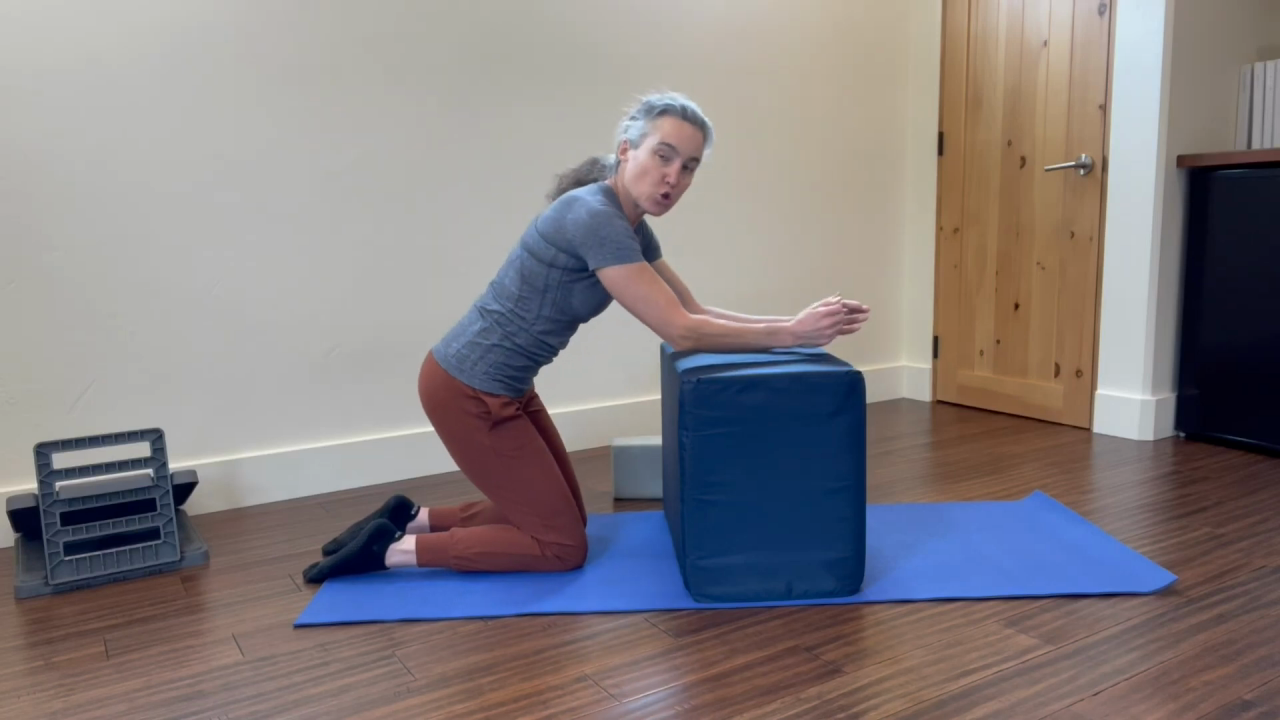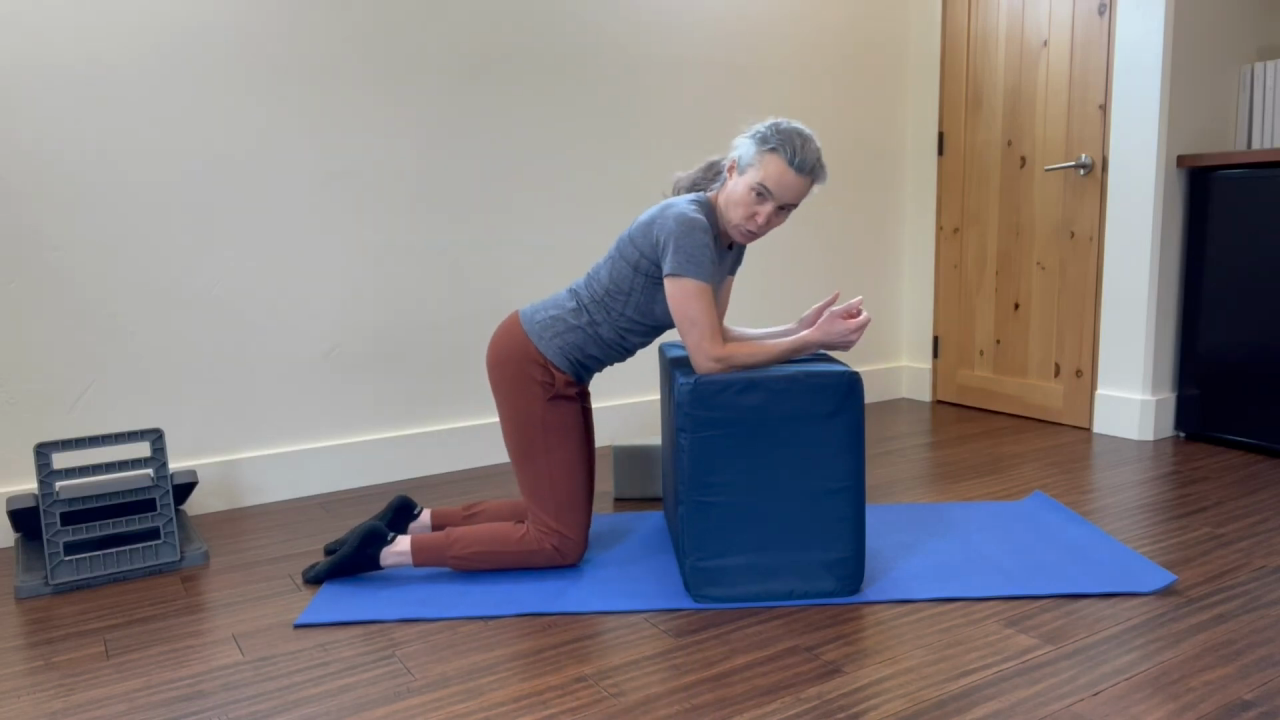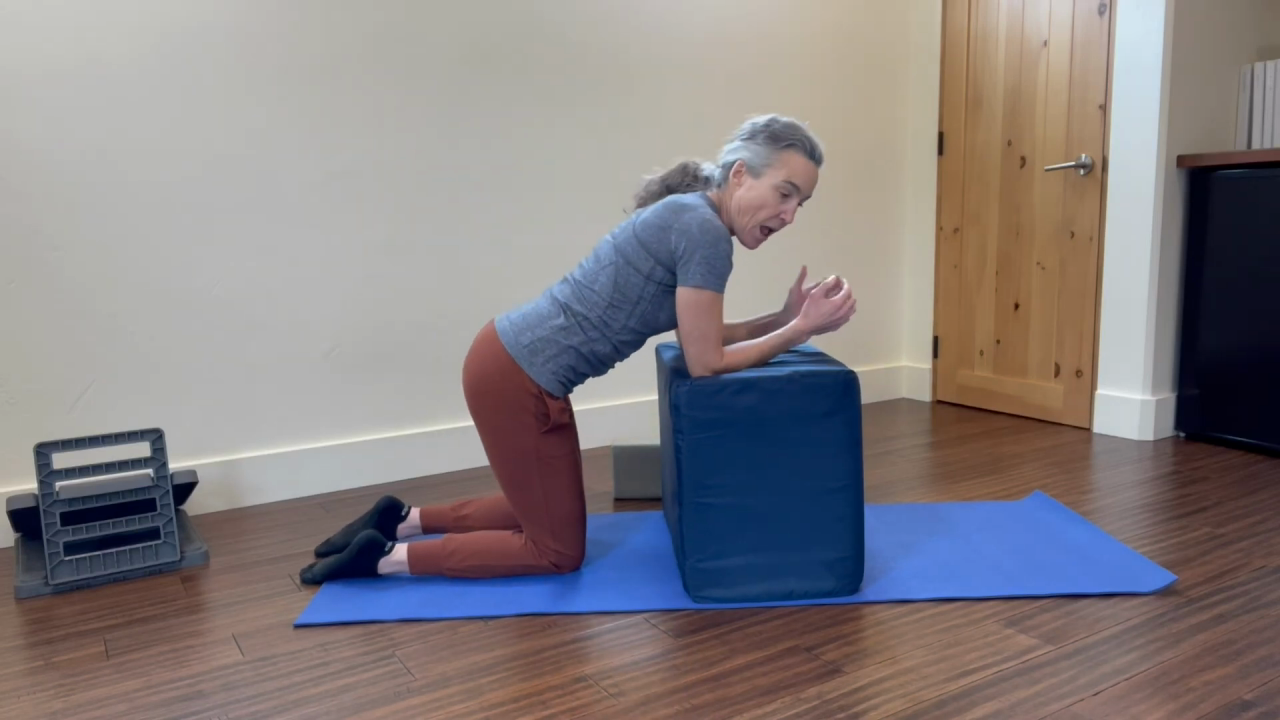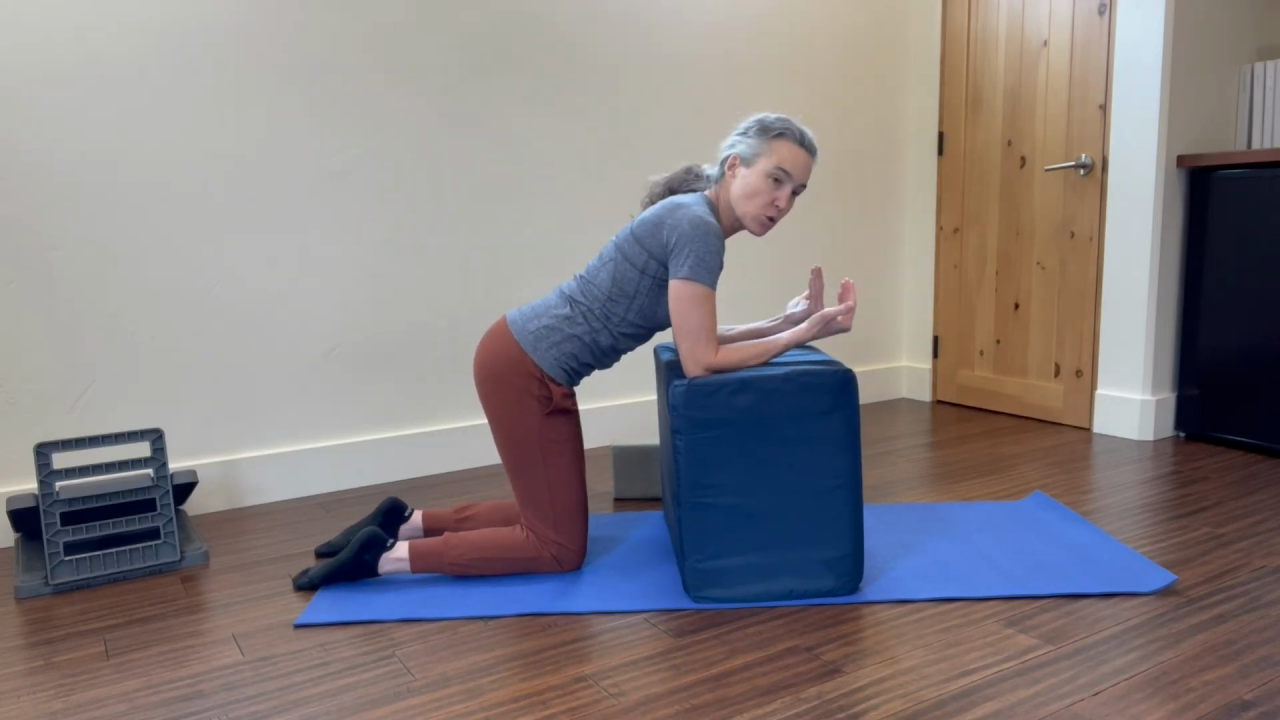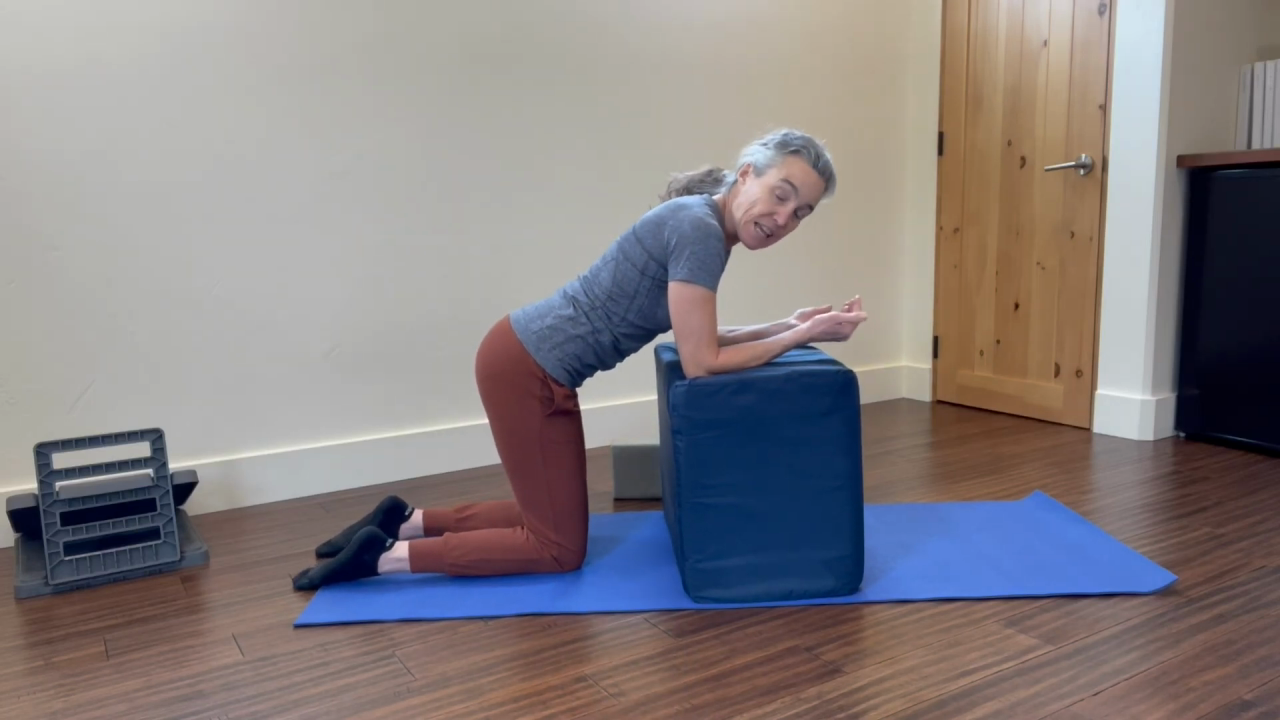
dt=1s
person 1, frame 1
left shoulder: (629, 227)
right shoulder: (593, 217)
left elbow: (692, 312)
right elbow: (679, 333)
left wrist: (794, 322)
right wrist: (790, 334)
left hip: (502, 388)
right hip: (467, 391)
left knee: (558, 516)
right knee: (562, 545)
left ankle: (413, 519)
right ankle: (392, 549)
person 1, frame 2
left shoulder: (731, 234)
right shoulder: (686, 226)
left elbow: (710, 334)
right elbow: (709, 359)
left wrist: (797, 330)
right wrist: (813, 342)
left hip: (559, 365)
right hip: (532, 360)
left knee: (558, 515)
right knee: (560, 540)
left ankle: (414, 518)
right ankle: (387, 549)
person 1, frame 3
left shoulder: (687, 214)
right shoulder: (704, 230)
left elbow: (697, 337)
right elbow: (706, 365)
left wrist: (783, 319)
right wrist: (801, 330)
left hip: (510, 361)
right hip: (515, 380)
left knee: (545, 513)
right knee: (557, 551)
left ankle: (402, 520)
right ankle: (385, 557)
person 1, frame 4
left shoulder: (695, 218)
right shoulder: (696, 227)
left elbow: (696, 338)
right elbow: (699, 363)
left wrist: (785, 322)
right wrist: (802, 335)
left hip: (524, 360)
right hip: (524, 369)
left knee: (549, 518)
right knee: (559, 547)
left ankle: (404, 521)
right ankle: (384, 557)
person 1, frame 5
left shoulder: (708, 225)
right shoulder: (698, 229)
left elbow: (697, 340)
right elbow: (700, 364)
left wrist: (787, 327)
right wrist: (803, 338)
left hip: (529, 361)
right hip: (525, 369)
left knee: (550, 520)
right knee: (560, 549)
left ankle: (403, 521)
right ankle: (384, 556)
